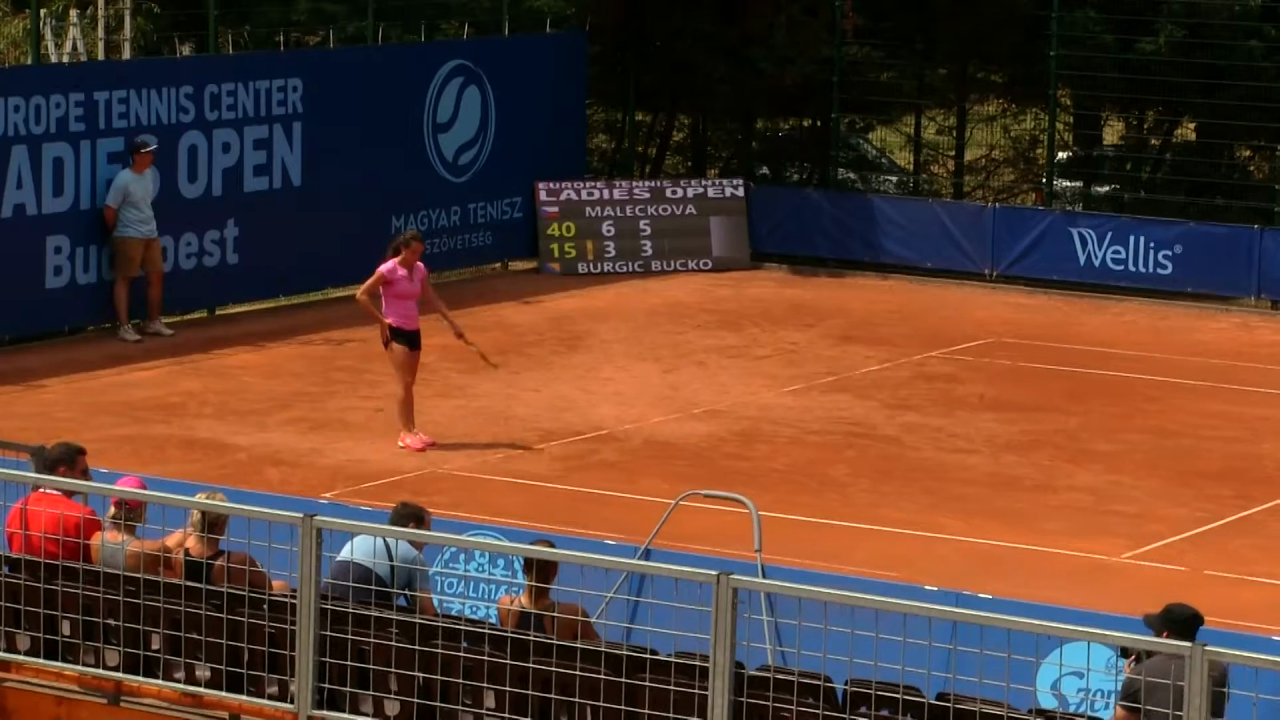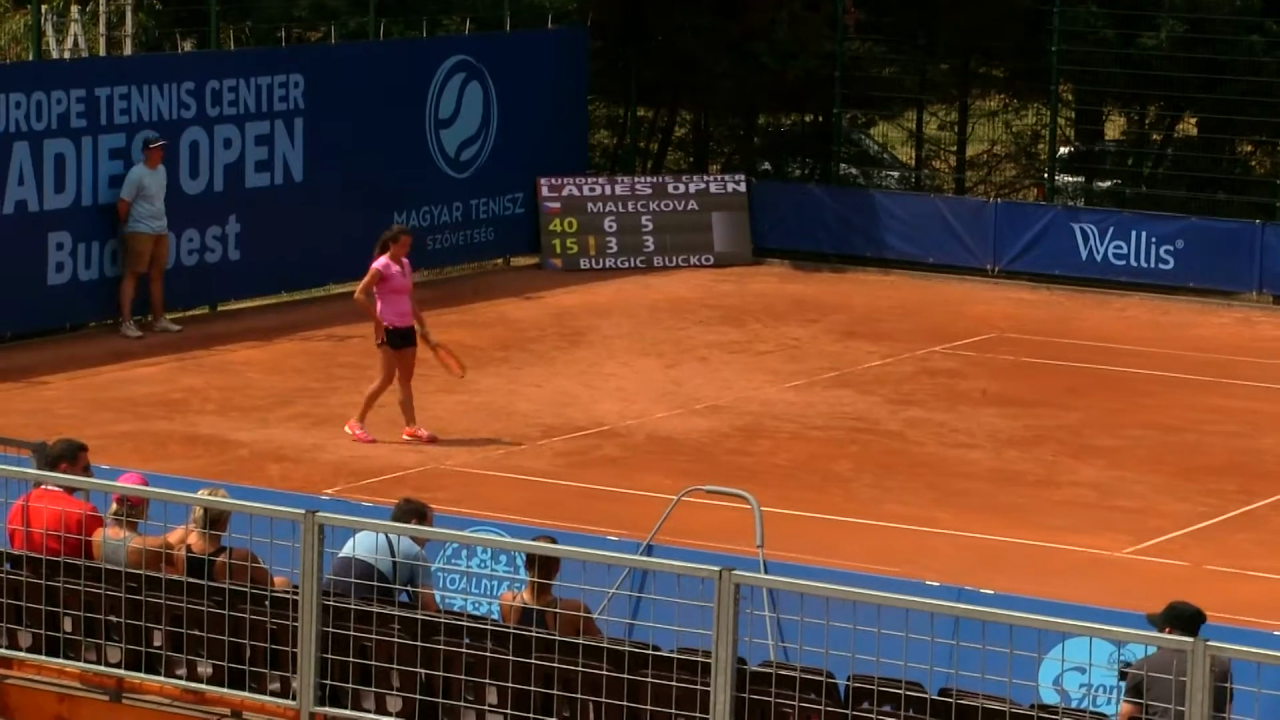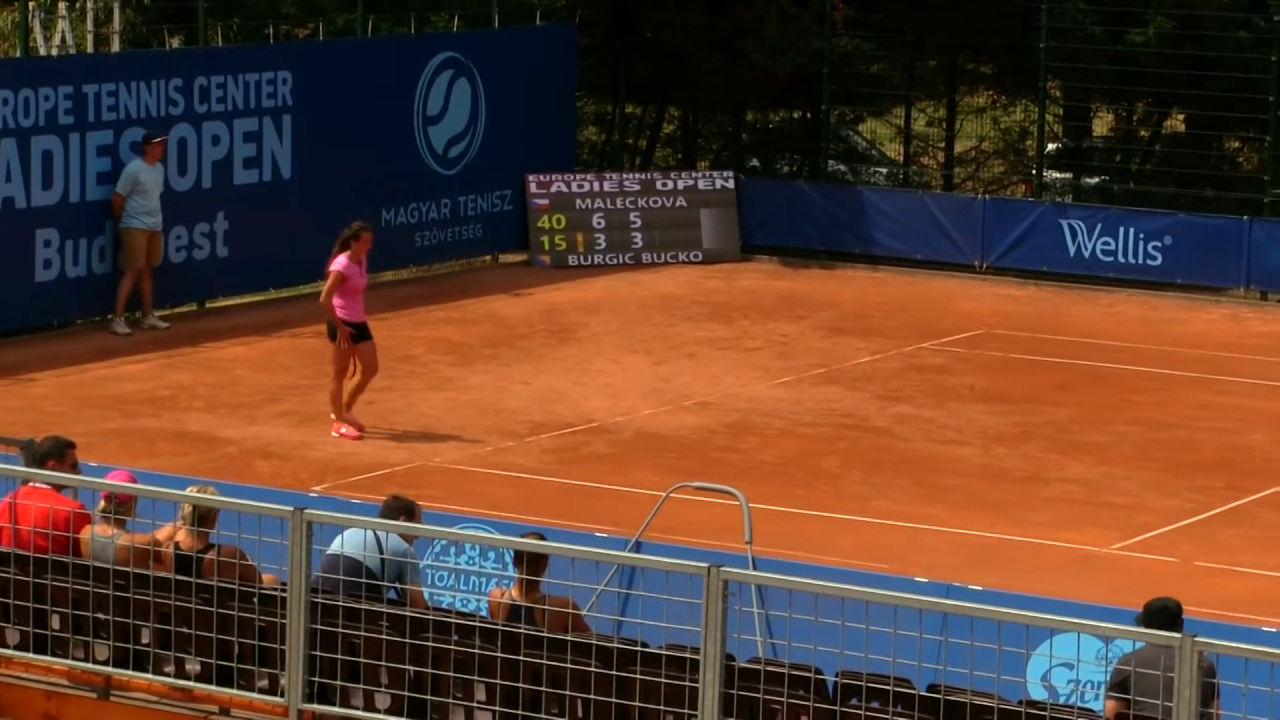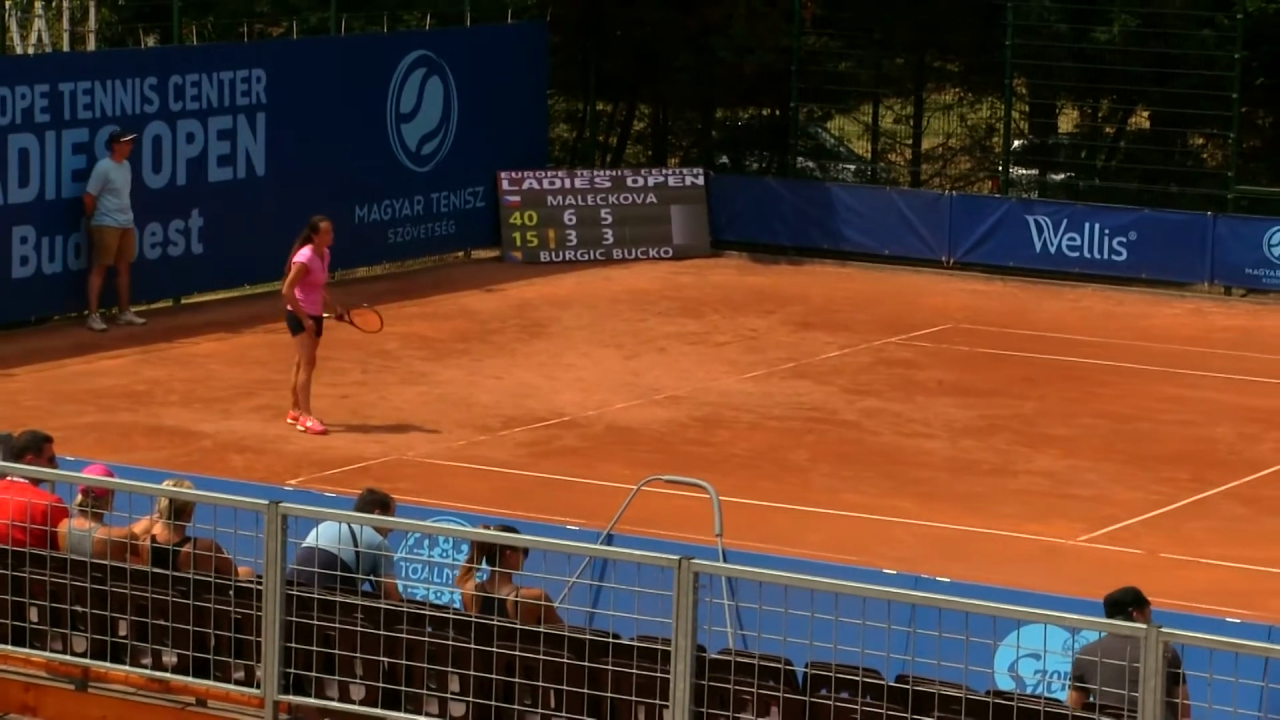
dt=0.5s
person 1, frame 1
left shoulder: (420, 270)
right shoulder: (388, 270)
left elbow: (433, 300)
right elbow: (362, 295)
left wrist: (452, 324)
right wrist: (381, 320)
left hip: (413, 330)
right hip: (395, 331)
left knee: (409, 383)
right knee: (405, 382)
left ankle: (411, 431)
right ankle: (405, 433)
person 1, frame 2
left shoulder: (405, 264)
right shoulder: (381, 266)
right elbow: (359, 294)
left wrist: (422, 325)
right wrist: (378, 321)
left hip: (407, 328)
right hip: (388, 330)
left knee: (406, 380)
right knee: (385, 380)
left ankle: (412, 428)
right ankle: (356, 423)
person 1, frame 3
left shoulder: (362, 260)
right shoulder: (341, 266)
right elbow: (325, 299)
right wrist: (339, 326)
left hip: (359, 323)
right hip: (343, 324)
left knee: (371, 369)
right knee: (339, 374)
left ankle: (345, 412)
right ankle: (339, 423)
person 1, frame 4
left shoulder: (325, 254)
right shoulder: (304, 258)
right elbow: (287, 290)
right wrist: (303, 318)
left hip: (315, 315)
right hip: (299, 315)
left knee: (302, 364)
right knee: (307, 364)
left ankle: (296, 411)
right ankle: (305, 417)
person 2, frame 1
left shoulder: (148, 175)
right shoulder: (123, 180)
right elbow: (109, 211)
right wrist: (117, 232)
left hip: (151, 235)
right hip: (129, 237)
left knee: (156, 277)
right knee: (123, 279)
left ankle: (153, 322)
right ankle: (124, 327)
person 2, frame 2
left shoulder: (162, 171)
right shoulder: (136, 174)
right elbow: (122, 205)
left wrist: (158, 223)
right wrist: (128, 225)
left hip: (161, 230)
right hip: (140, 232)
left knee: (157, 275)
right knee: (132, 275)
left ankle: (159, 319)
right ankle: (127, 322)
person 2, frame 3
left shoulder: (160, 168)
right shoulder: (134, 169)
right elbow: (117, 199)
left wrist: (154, 220)
right wrist: (122, 221)
left hip: (155, 227)
right hip: (135, 227)
left knee: (147, 272)
right knee: (132, 272)
left ankle: (148, 316)
right ankle: (117, 319)
person 2, frame 4
left shoulder: (126, 165)
right shoulder: (103, 167)
right elbow: (88, 198)
left wrist: (125, 218)
right wrist: (93, 220)
left hip: (127, 224)
right hip: (106, 225)
left knee: (124, 268)
right knee: (99, 268)
left ankle: (124, 312)
right ankle: (93, 315)
